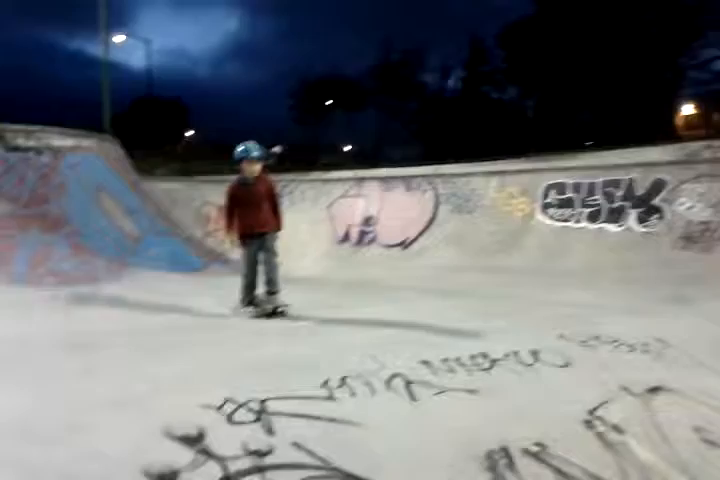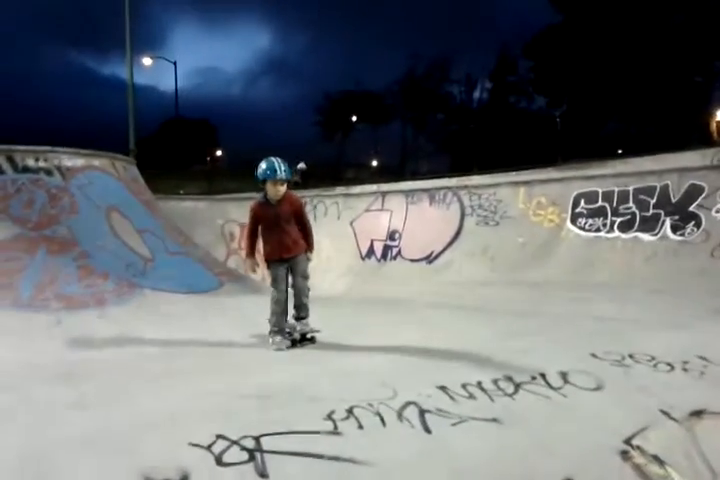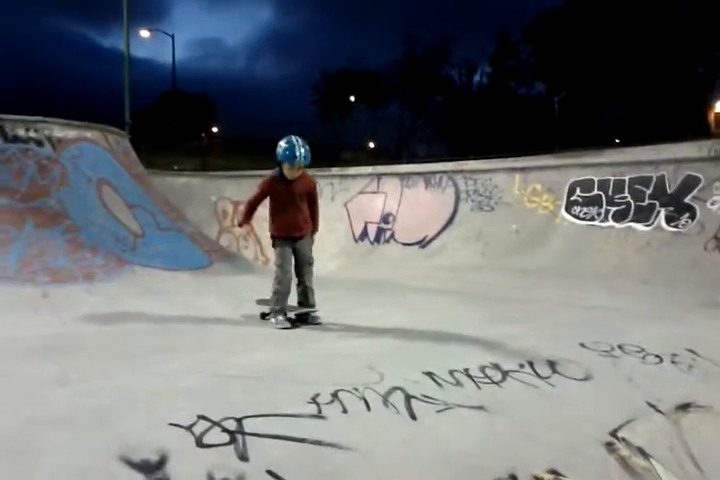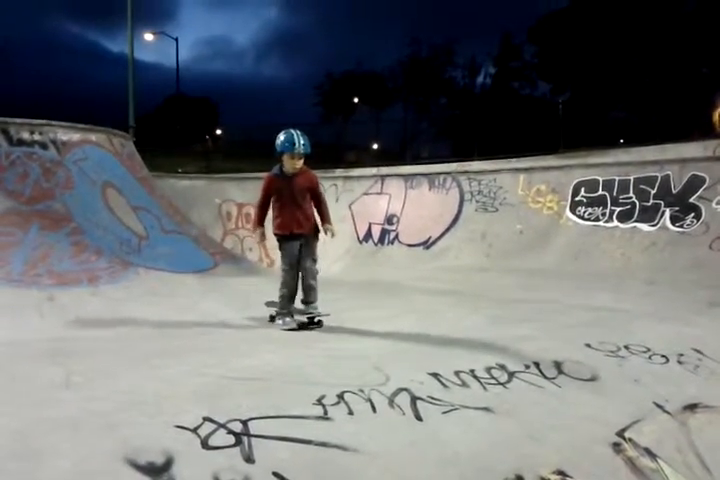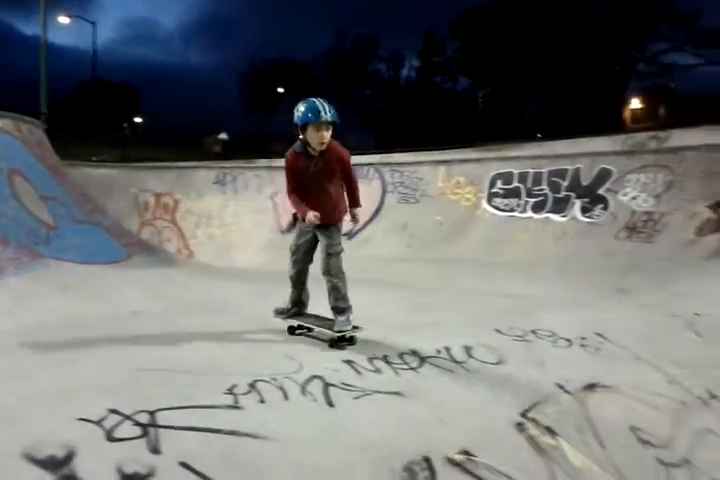
dt=1s
person 1, frame 1
left shoulder: (267, 183)
right shoulder: (236, 187)
left elbow: (275, 205)
right elbow: (230, 209)
left wrist: (277, 227)
right wrist: (230, 230)
left hip: (267, 231)
right hip: (247, 233)
left knee: (270, 263)
right knee: (249, 268)
left ankle: (272, 295)
right ankle: (247, 301)
person 1, frame 2
left shoulder: (294, 201)
right shoulder: (258, 208)
left elbow: (305, 225)
right elbow: (252, 232)
left wrist: (309, 248)
right wrist: (250, 256)
left hip: (297, 252)
right hip: (274, 257)
left knee: (301, 287)
right knee: (279, 293)
left ankle: (302, 319)
right ankle: (277, 332)
person 1, frame 3
left shoulder: (309, 182)
right shoulder: (270, 182)
left elbow: (313, 206)
right elbow: (253, 202)
left wrist: (313, 230)
right wrist: (244, 222)
left hip: (303, 234)
right hip: (281, 235)
left knee: (305, 271)
right knee: (283, 272)
left ankle: (307, 309)
right ankle: (277, 312)
person 1, frame 4
left shoulder: (310, 177)
right shoulder: (272, 179)
left elbow: (319, 200)
right elbow: (263, 203)
left wrist: (326, 222)
right wrist: (260, 226)
left hip: (309, 231)
right hip: (285, 233)
left knee: (309, 269)
right knee: (290, 274)
left ankle: (310, 303)
right ankle: (284, 314)
person 1, frame 5
left shoulder: (339, 153)
right shoulder: (293, 157)
left elbow: (350, 179)
right elbow: (293, 190)
left wrist: (354, 206)
right wrist: (305, 212)
left hip: (332, 220)
right hip: (307, 220)
left knee: (332, 267)
right knee: (298, 263)
left ankle: (342, 312)
right ankle: (297, 303)
